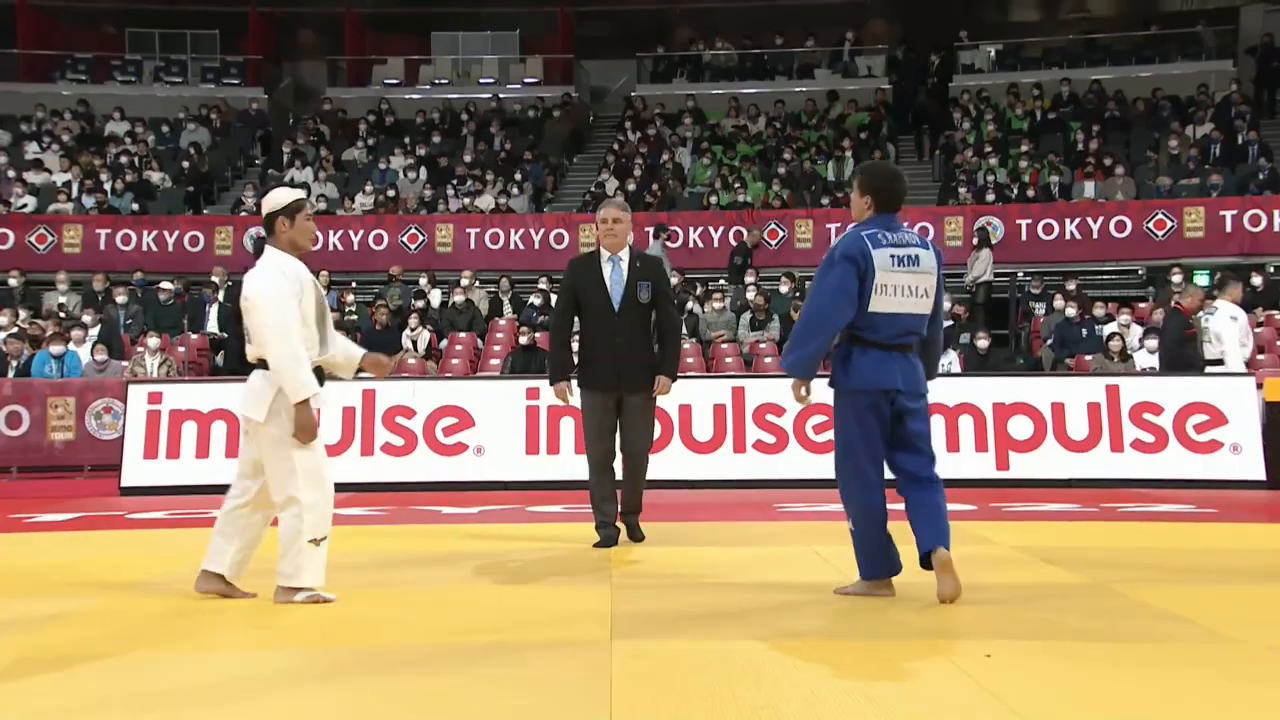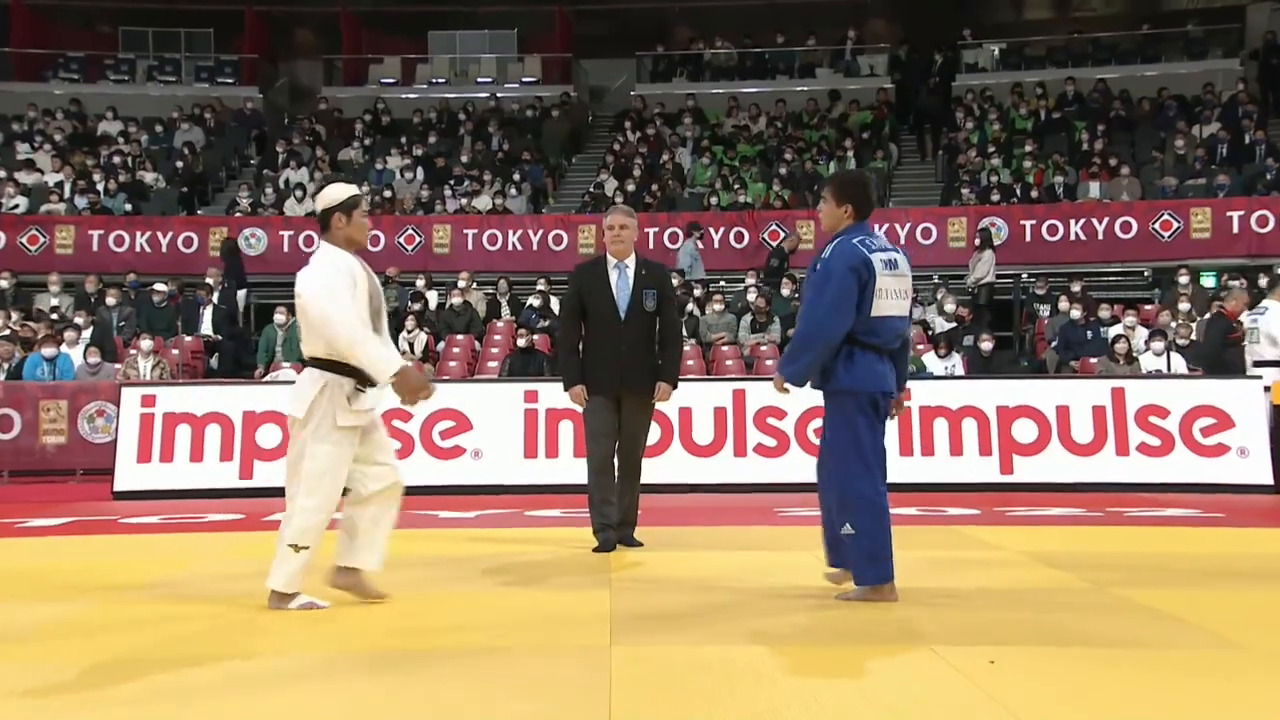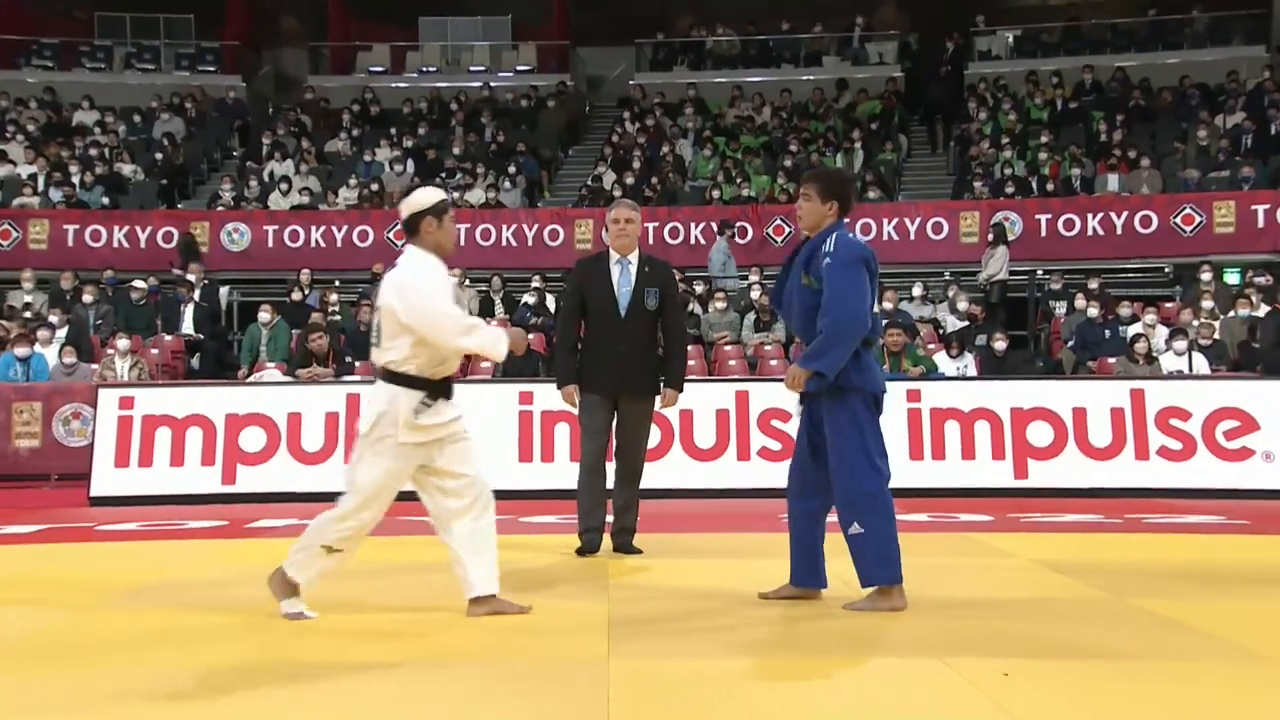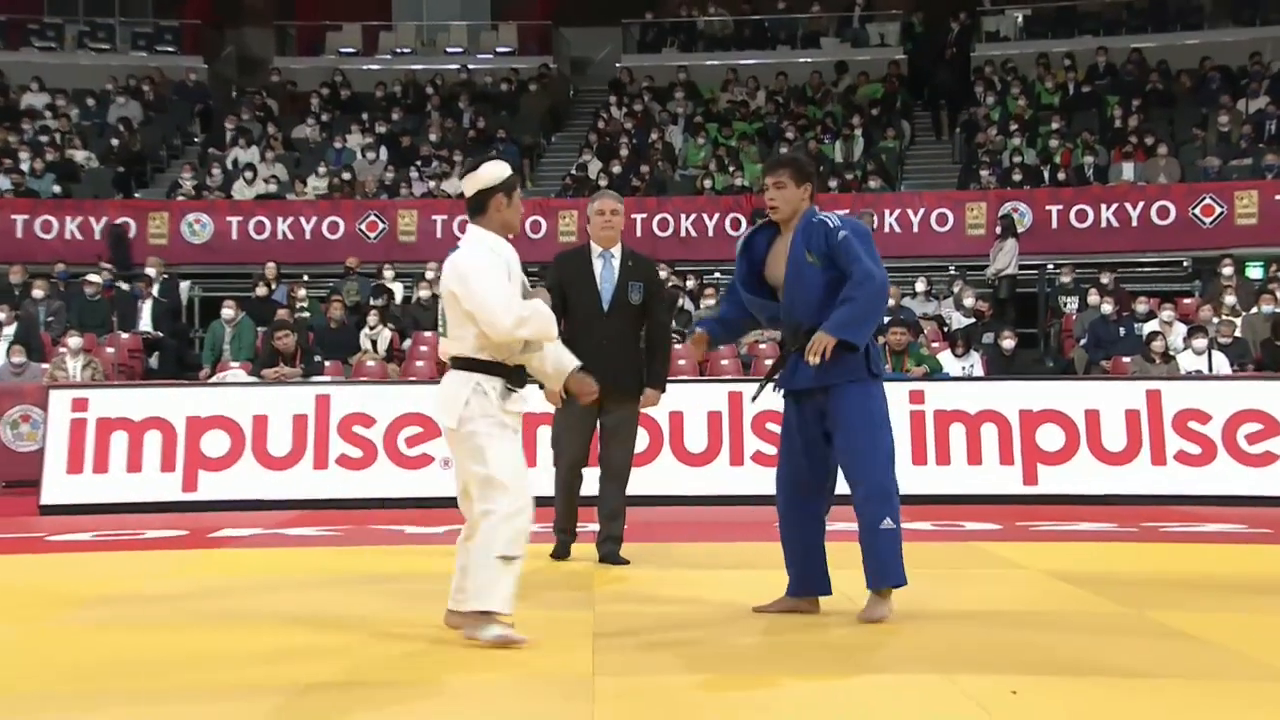
dt=0.3s
person 1, frame 1
left shoulder: (852, 247)
right shoulder: (927, 250)
left elbow: (822, 313)
right elbow: (932, 321)
left wrist: (801, 368)
left hip: (860, 374)
right hip: (907, 372)
left knee: (860, 475)
right knee: (918, 468)
person 1, frame 2
left shoulder: (841, 254)
right shoulder: (892, 253)
left elbow: (820, 324)
right elbow: (899, 324)
left wrist: (789, 369)
right wrist: (897, 382)
left hip: (851, 376)
right hip: (878, 372)
left knee: (854, 478)
right knee: (838, 472)
person 1, frame 3
left shoulder: (840, 251)
right shoulder: (817, 251)
left elbow: (849, 319)
left wrist: (809, 364)
right wrist: (807, 369)
left hip: (844, 380)
right hip: (825, 381)
left knee: (858, 482)
right knee: (807, 483)
right ankle: (806, 579)
person 1, frame 4
left shoulder: (835, 230)
right shoulder: (763, 245)
left elbow: (871, 284)
right elbow: (743, 303)
left wrist: (835, 330)
right wrist: (710, 331)
left hip: (849, 368)
right hip: (803, 377)
left knee: (870, 473)
right knee: (798, 485)
left ankle: (883, 587)
right ankle: (805, 590)
person 2, frame 1
left shoulder: (292, 271)
right shoulder: (270, 276)
left elbow: (317, 337)
right elbow: (281, 346)
left wrist: (360, 358)
right wrist: (304, 400)
left hip: (287, 396)
right hip: (279, 396)
left knee: (253, 490)
right knee: (309, 491)
left ankle: (215, 573)
right ankle: (294, 583)
person 2, frame 2
left shoulder: (352, 267)
right shoulder: (323, 271)
left elbow: (370, 330)
right elbow: (350, 334)
left wrist: (402, 368)
right wrist: (396, 374)
left hip: (352, 398)
right hip: (328, 394)
left knee: (383, 481)
right knee: (313, 494)
left ankle: (349, 567)
right ankle: (283, 587)
person 2, frame 3
left shoulder: (429, 273)
right shoulder: (413, 275)
right elbow: (455, 332)
left wrist: (449, 406)
right wrist: (501, 339)
left hip: (429, 410)
right hip: (399, 409)
left knee: (466, 496)
right knee: (364, 504)
left ankle: (482, 595)
right ankle: (291, 576)
person 2, frame 4
left shoulder: (494, 254)
right shoulder: (476, 256)
left elbow: (526, 332)
right elbow: (507, 322)
left wrist: (569, 374)
right wrist: (539, 306)
left hip: (491, 396)
right hip: (475, 397)
left knee: (490, 507)
right knee: (506, 504)
left ankle: (465, 607)
right ankle: (480, 611)
person 3, frame 1
left shoulder: (652, 267)
right shoulder: (578, 268)
left elbow: (669, 323)
right elbow: (561, 325)
left wrist: (667, 370)
right wrist: (559, 374)
left hip: (640, 377)
right hip: (596, 378)
left knee: (637, 452)
right knee: (599, 455)
left ankle: (631, 516)
person 3, frame 2
left shoulder: (657, 274)
right shoulder: (583, 274)
left elbow: (671, 330)
right elbow: (568, 331)
left wrist: (667, 376)
right wrist: (572, 379)
left hip: (641, 382)
right hip: (598, 382)
left knee: (632, 458)
right knee: (600, 458)
left ankle: (626, 527)
person 3, frame 3
left shoulder: (661, 272)
right shoulder: (585, 269)
left elbow: (675, 332)
right elbow: (567, 327)
left wrist: (673, 381)
right wrist: (566, 377)
left hip: (640, 383)
right hip: (595, 382)
left knee: (631, 462)
right knee: (591, 459)
left ankle: (624, 534)
right ankle: (590, 534)
person 3, frame 4
left shoulder: (643, 267)
right shoulder: (565, 263)
left elbow: (659, 329)
left wrist: (656, 381)
left hip: (624, 384)
left knee: (617, 467)
right knee: (568, 462)
left ankle: (610, 543)
right ankle: (564, 536)
